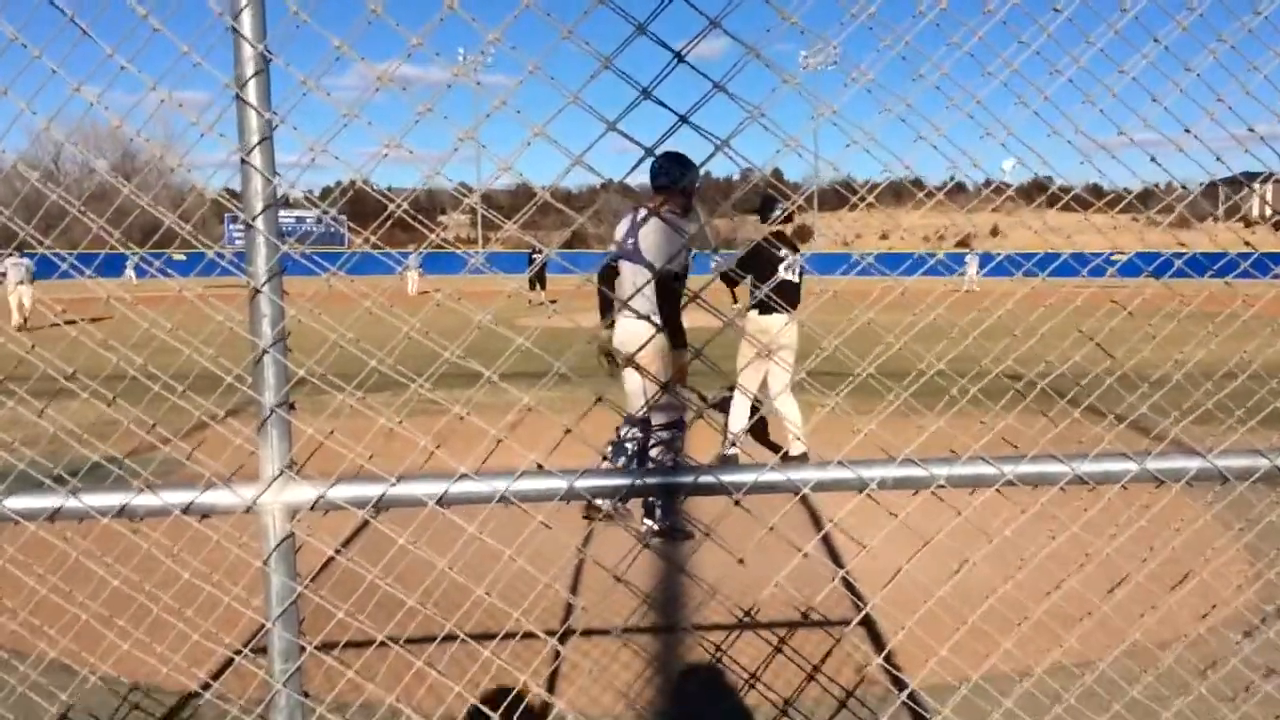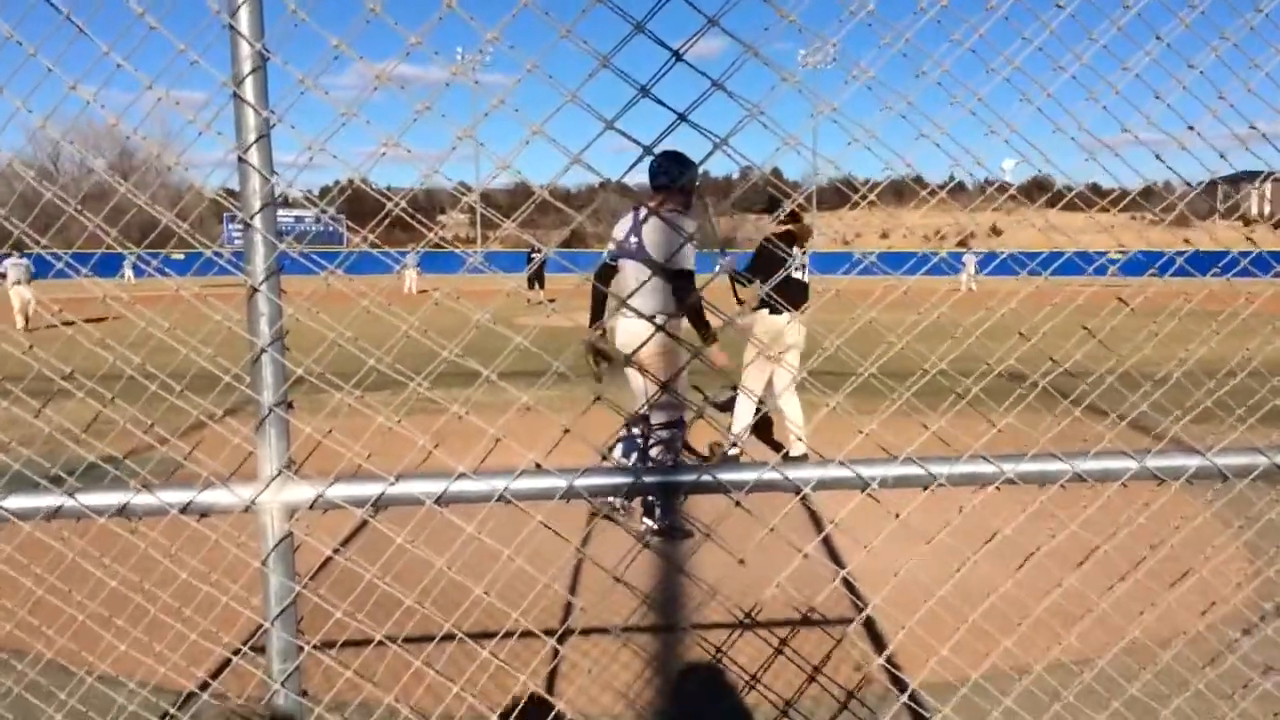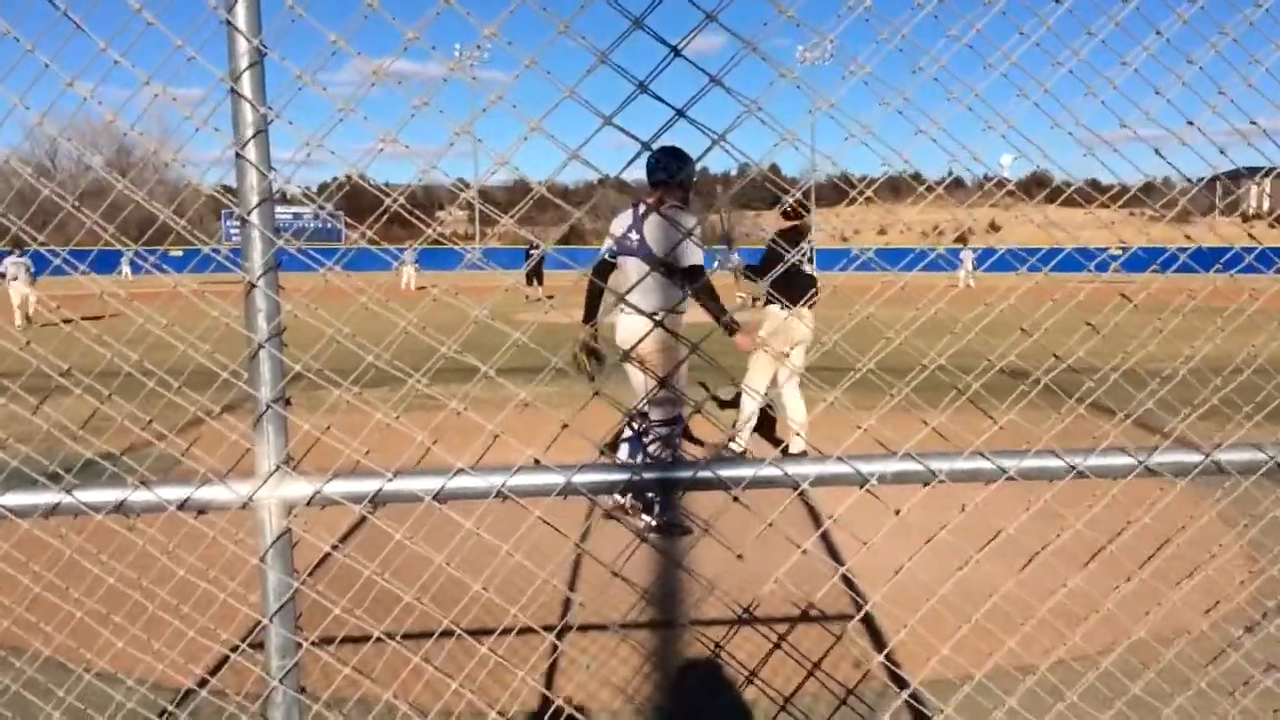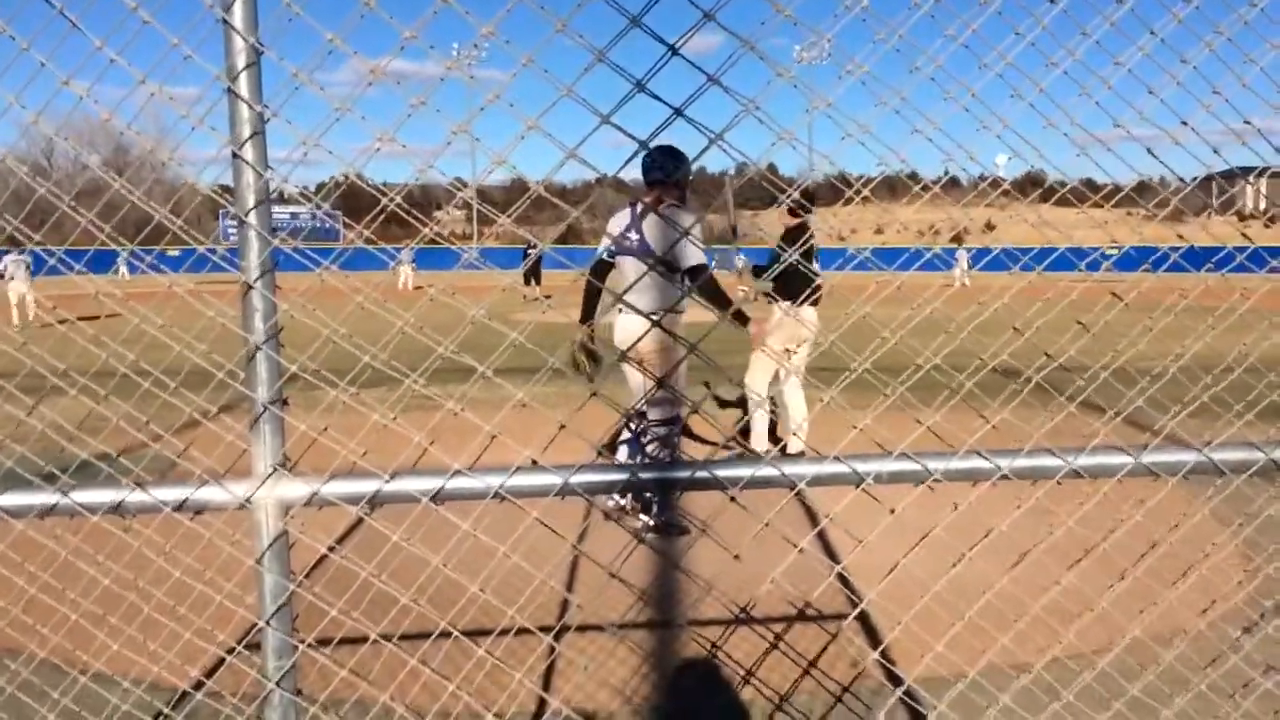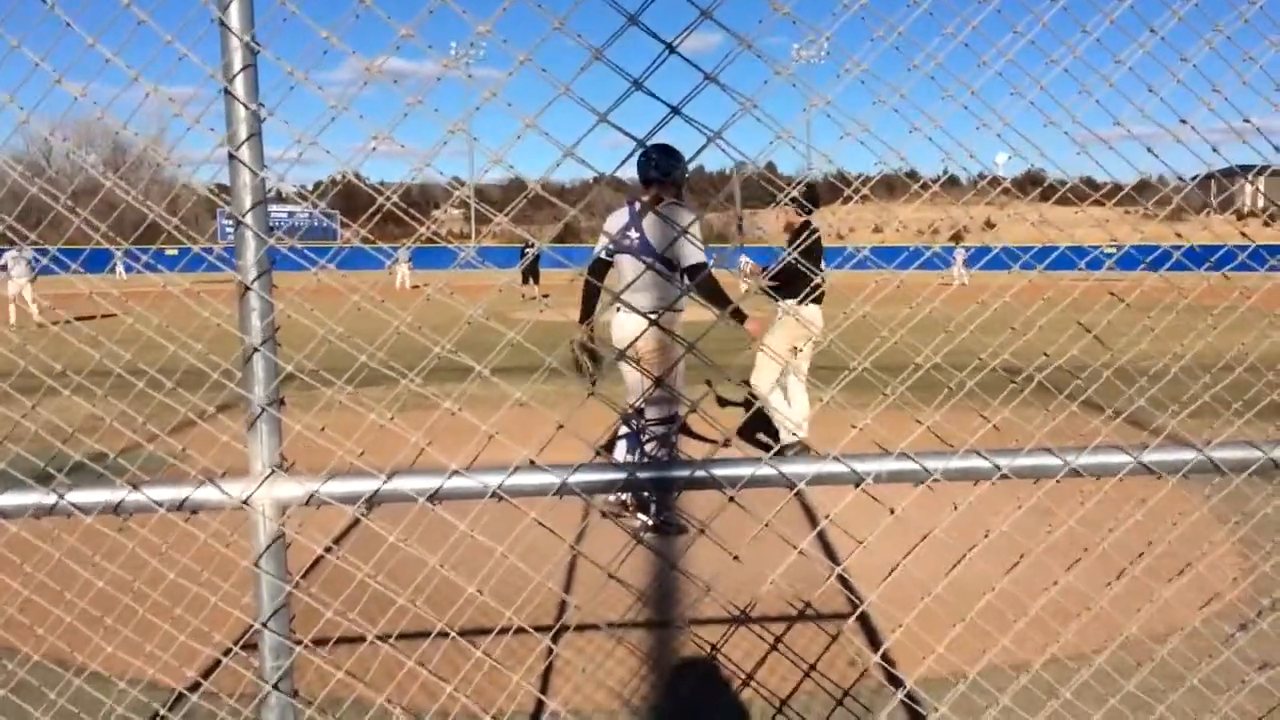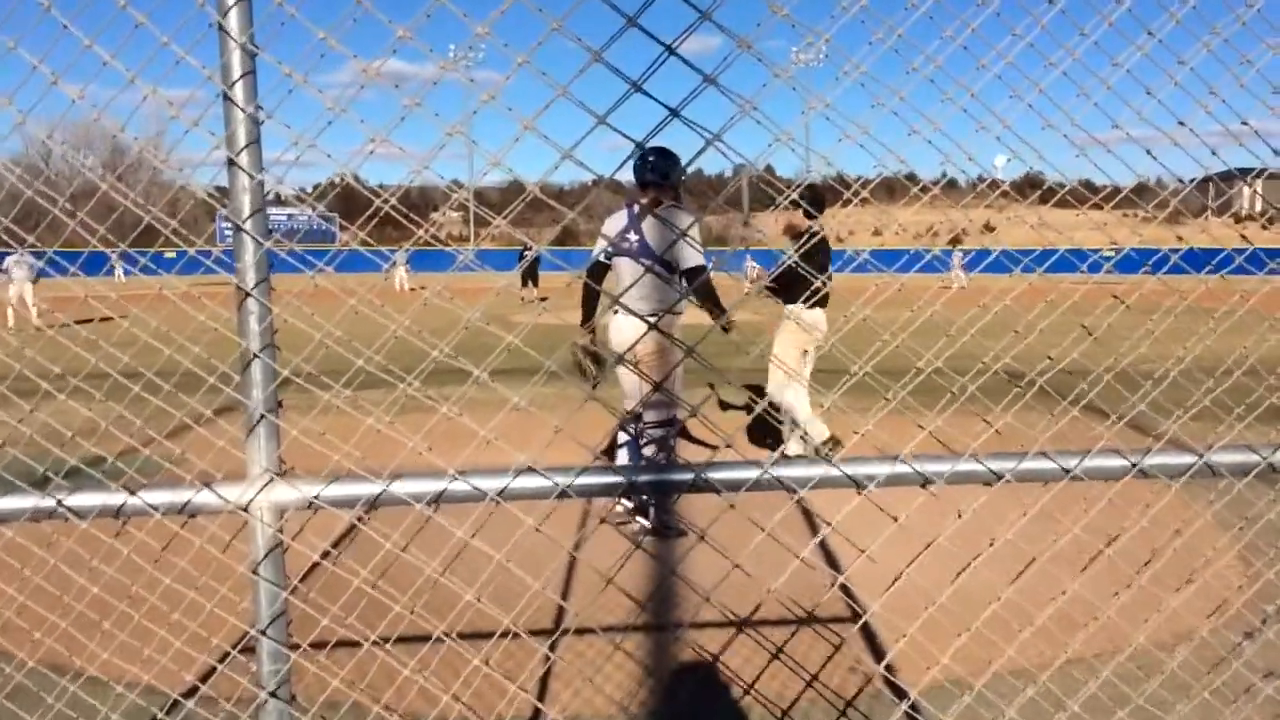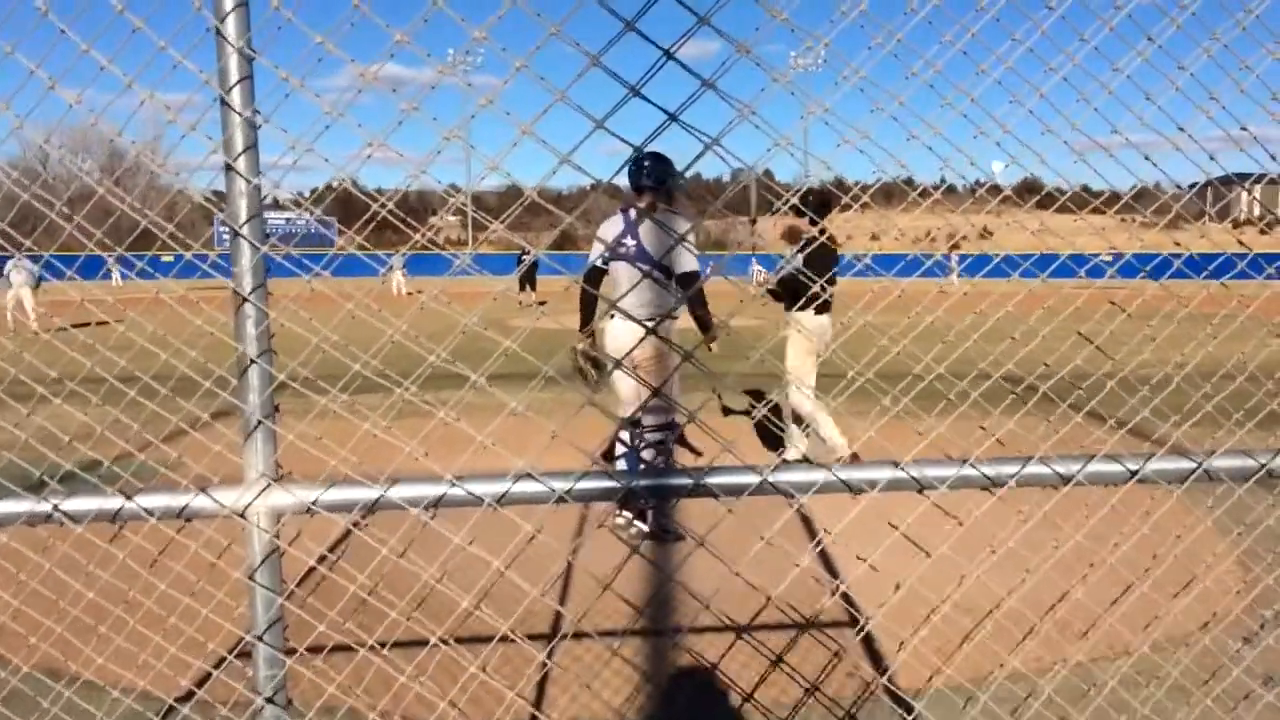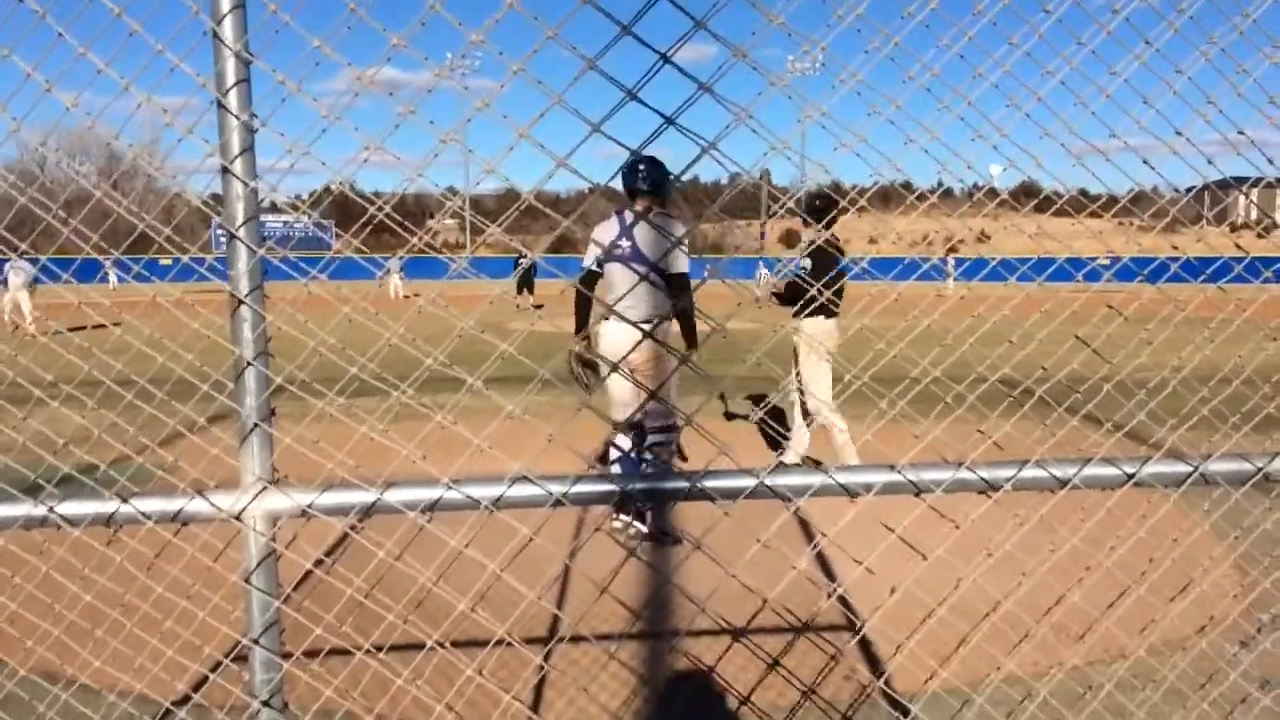
dt=0.1s
person 1, frame 1
left shoulder: (632, 219)
right shoulder: (675, 225)
left elbow: (605, 276)
right elbow: (667, 291)
left wrist: (607, 325)
right wrist: (678, 348)
left hip: (626, 327)
right hip: (653, 333)
left knee: (638, 417)
right knee: (667, 423)
left ankle: (606, 494)
right ankle: (659, 514)
person 1, frame 2
left shoulder: (629, 221)
right shoulder: (679, 224)
left elbow: (601, 278)
right elbow: (684, 289)
left wrist: (595, 326)
right wrist: (709, 342)
left hip: (626, 328)
right hip: (659, 332)
left knee: (644, 414)
right knee: (666, 423)
right ankle: (657, 513)
person 1, frame 3
left shoulder: (625, 219)
right shoulder: (680, 220)
left elbow: (598, 275)
right elbow: (696, 284)
left wrist: (588, 324)
right wrist: (734, 330)
left hip: (626, 324)
right hip: (659, 329)
left knee: (643, 411)
right knee: (665, 419)
left ankle: (626, 489)
right ankle: (657, 510)
person 1, frame 4
left shoulder: (622, 218)
right shoulder: (680, 219)
left elbow: (596, 276)
right elbow: (700, 281)
left wrist: (585, 324)
right wrist: (744, 320)
left hip: (625, 324)
right hip: (658, 329)
left knee: (640, 411)
right knee: (663, 419)
left ankle: (624, 492)
right ankle: (655, 510)
person 1, frame 5
left shoulder: (619, 218)
right shoulder: (679, 217)
left elbow: (594, 275)
right elbow: (700, 279)
left wrist: (585, 324)
right wrist: (742, 318)
left hip: (623, 323)
right hip: (657, 328)
left knee: (637, 410)
right knee: (661, 418)
left ankle: (625, 489)
right ankle: (653, 509)
person 1, frame 6
left shoulder: (616, 220)
right shoulder: (678, 219)
left elbow: (592, 277)
right elbow: (697, 282)
left wrist: (587, 327)
right wrist: (722, 319)
left hip: (621, 325)
right hip: (656, 330)
left knee: (634, 414)
right knee: (662, 421)
left ankle: (628, 499)
right ankle: (653, 512)
person 1, frame 7
left shoulder: (612, 225)
right shoulder: (674, 224)
left elbow: (589, 283)
right elbow: (689, 287)
left wrist: (585, 332)
right wrist: (708, 331)
left hip: (617, 331)
right hip: (653, 335)
left knee: (630, 421)
right knee: (659, 426)
left ankle: (627, 507)
right ankle: (649, 516)
person 1, frame 8
left shoulder: (606, 228)
right shoulder: (670, 227)
left elbow: (583, 286)
right elbow: (679, 292)
left wrist: (581, 334)
right wrist: (691, 342)
left hip: (611, 334)
right hip: (650, 337)
left knee: (624, 424)
right knee: (662, 426)
left ankle: (624, 510)
right ankle: (645, 517)
person 2, frame 1
left shoulder: (759, 245)
right shoulder: (794, 250)
left elbow: (731, 279)
left wrist: (722, 269)
left hip: (761, 322)
right hip: (788, 324)
left knee: (744, 389)
right knee: (781, 389)
left ankle: (731, 450)
right ankle: (797, 449)
person 2, frame 2
left shoulder: (773, 242)
right shoulder: (801, 247)
left elbow: (749, 275)
left wrist: (731, 271)
right wrist: (754, 302)
left hip: (772, 320)
right hip: (795, 322)
left knee: (750, 389)
right knee: (786, 388)
left ankle: (732, 450)
right ankle: (798, 450)
person 2, frame 3
left shoulder: (783, 237)
right shoulder: (805, 241)
left elbow: (763, 273)
left wrist: (740, 267)
right wrist: (760, 298)
left hip: (781, 315)
right hip: (803, 318)
left knee: (754, 385)
right knee: (790, 384)
left ankle: (737, 445)
right ankle: (797, 447)
person 2, frame 4
left shoulder: (794, 234)
right shoulder: (803, 235)
left elbow: (775, 271)
left wrist: (752, 270)
right wrist: (761, 291)
left hip: (789, 314)
right hip: (806, 315)
left knee: (756, 380)
right knee: (791, 384)
left ankle: (759, 448)
right ankle: (795, 448)
person 2, frame 5
left shoulder: (802, 234)
right shoulder: (810, 234)
left elbow: (787, 272)
left wrist: (759, 273)
right wrist: (762, 285)
left hip: (795, 312)
right hip: (810, 314)
left knee: (762, 380)
right knee: (795, 382)
left ankle: (793, 439)
right ankle: (793, 444)
person 2, frame 6
left shoulder: (814, 239)
right shoulder: (808, 238)
left elbow: (800, 278)
left wrist: (768, 277)
right wrist: (767, 283)
left hip: (802, 317)
right hip: (804, 316)
left knee: (779, 388)
right knee: (796, 387)
left ankle: (823, 439)
right ankle: (795, 450)
person 2, frame 7
left shoulder: (819, 244)
right shoulder: (808, 243)
left elbow: (807, 284)
left wrist: (774, 281)
right wrist: (771, 288)
left hip: (807, 323)
right hip: (808, 322)
left knee: (800, 396)
right knee: (800, 393)
left ankle: (843, 452)
right ankle: (793, 455)
person 2, frame 8
left shoulder: (829, 249)
right shoulder: (812, 247)
left elbow: (819, 290)
left wrist: (781, 287)
right wrist: (778, 293)
left hip: (818, 328)
right hip: (807, 328)
left knee: (818, 402)
right knee: (801, 397)
left ankle: (852, 463)
right ankle: (793, 458)
